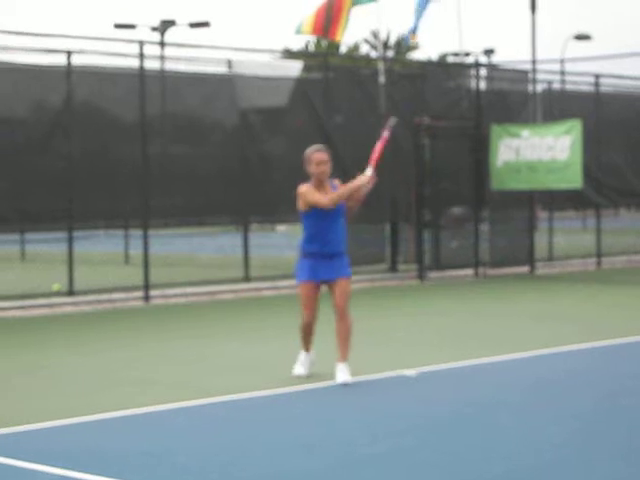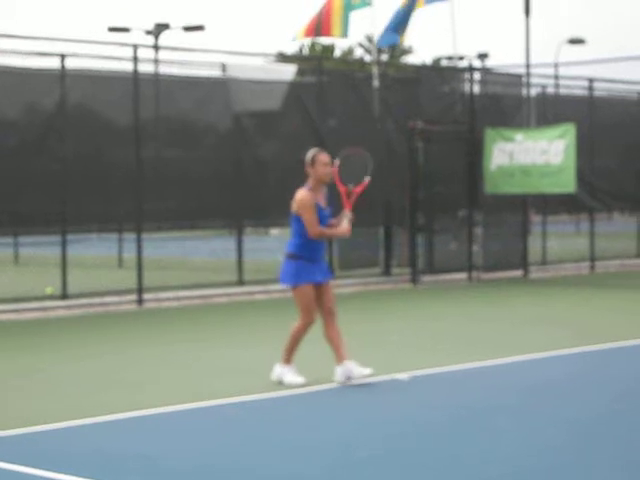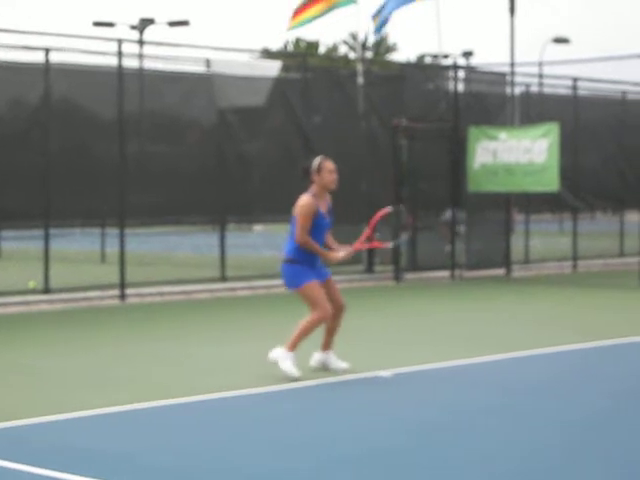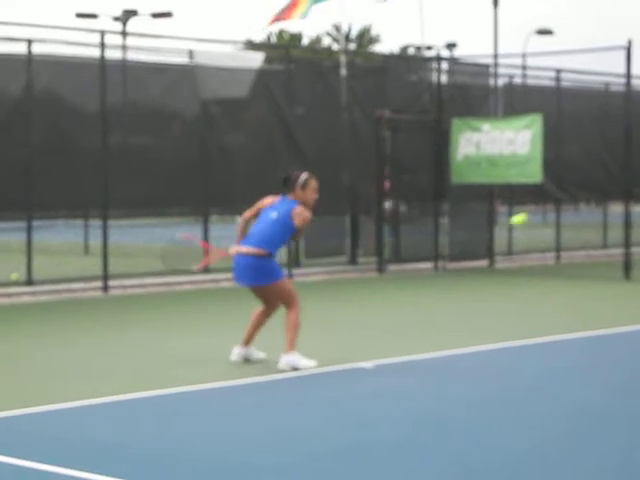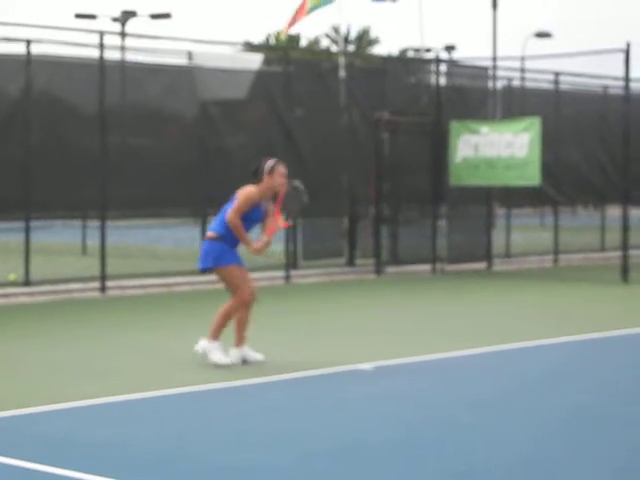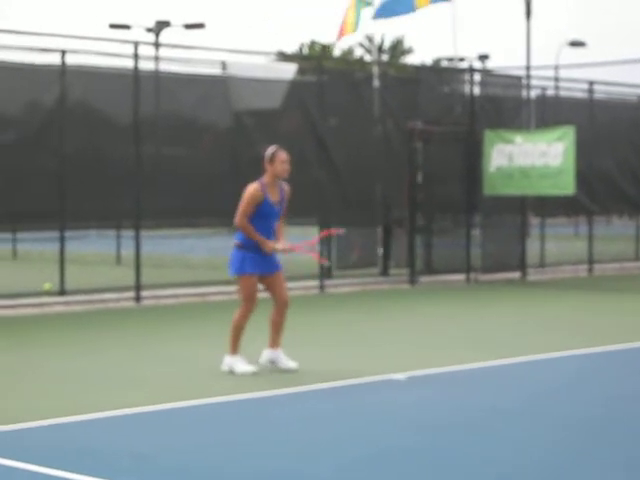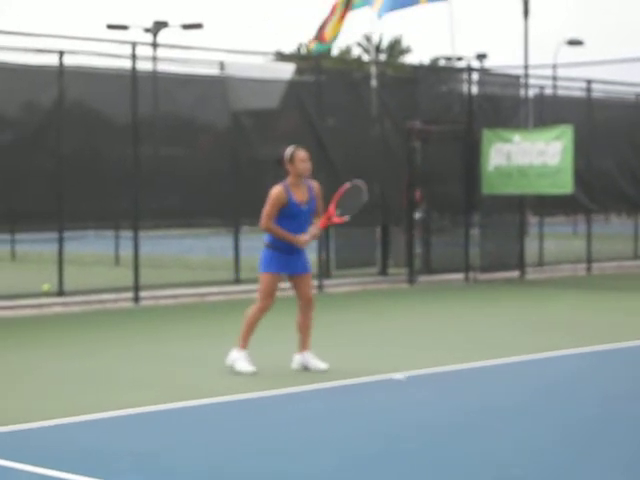
dt=0.5s
person 1, frame 1
left shoulder: (336, 185)
right shoulder: (304, 191)
left elbow: (347, 213)
right elbow: (327, 202)
left wrist: (362, 192)
right wrist: (355, 184)
left hip: (338, 260)
right hip: (311, 261)
left knee: (342, 310)
right knee: (308, 318)
left ankle: (342, 367)
right ankle: (306, 353)
person 1, frame 2
left shoulder: (322, 192)
right shoulder: (304, 196)
right elbow: (313, 232)
left wrist: (339, 222)
right wrist: (339, 232)
left hip: (318, 263)
right hip: (299, 263)
left knee: (329, 314)
right knee: (308, 318)
left ankle: (344, 367)
right ankle: (283, 367)
person 1, frame 3
left shoulder: (327, 200)
right shoulder: (307, 202)
right elbow: (301, 238)
left wrist: (338, 249)
right wrist: (327, 255)
left hip: (313, 265)
right hip: (297, 265)
left knee: (339, 306)
right knee: (322, 312)
left ankle: (324, 355)
right ankle: (285, 352)
person 1, frame 4
left shoulder: (272, 200)
right shoulder: (304, 214)
left elbow: (246, 217)
right elbow: (286, 240)
left wrist: (239, 242)
left hip: (243, 260)
right hip: (259, 261)
left knee: (271, 303)
right knee: (293, 305)
left ankle: (243, 348)
right ankle: (290, 355)
person 1, frame 5
left shoulder: (267, 205)
right shoulder: (251, 192)
left elbow: (266, 236)
right elbow: (231, 217)
left wrist: (263, 242)
right wrist: (249, 244)
left hip: (226, 248)
right hip: (218, 245)
left knee: (249, 296)
right knee: (241, 297)
left ankle: (240, 348)
right ankle: (210, 342)
person 1, frame 6
left shoulder: (285, 190)
right shoulder: (255, 190)
right elbow: (240, 221)
left wrist: (280, 241)
right wrist: (265, 243)
left hip: (267, 255)
right hip: (247, 253)
left knee: (282, 301)
right knee: (248, 306)
left ankle: (272, 352)
right ankle: (232, 357)
person 1, frame 7
left shoulder: (314, 187)
right shoulder: (279, 192)
left elbow: (318, 215)
right elbow: (265, 224)
left wrist: (315, 229)
right wrist: (295, 238)
left hip: (298, 255)
right hip: (276, 253)
left knee: (307, 301)
right knee: (263, 303)
left ankle: (303, 354)
right ankle: (239, 352)
